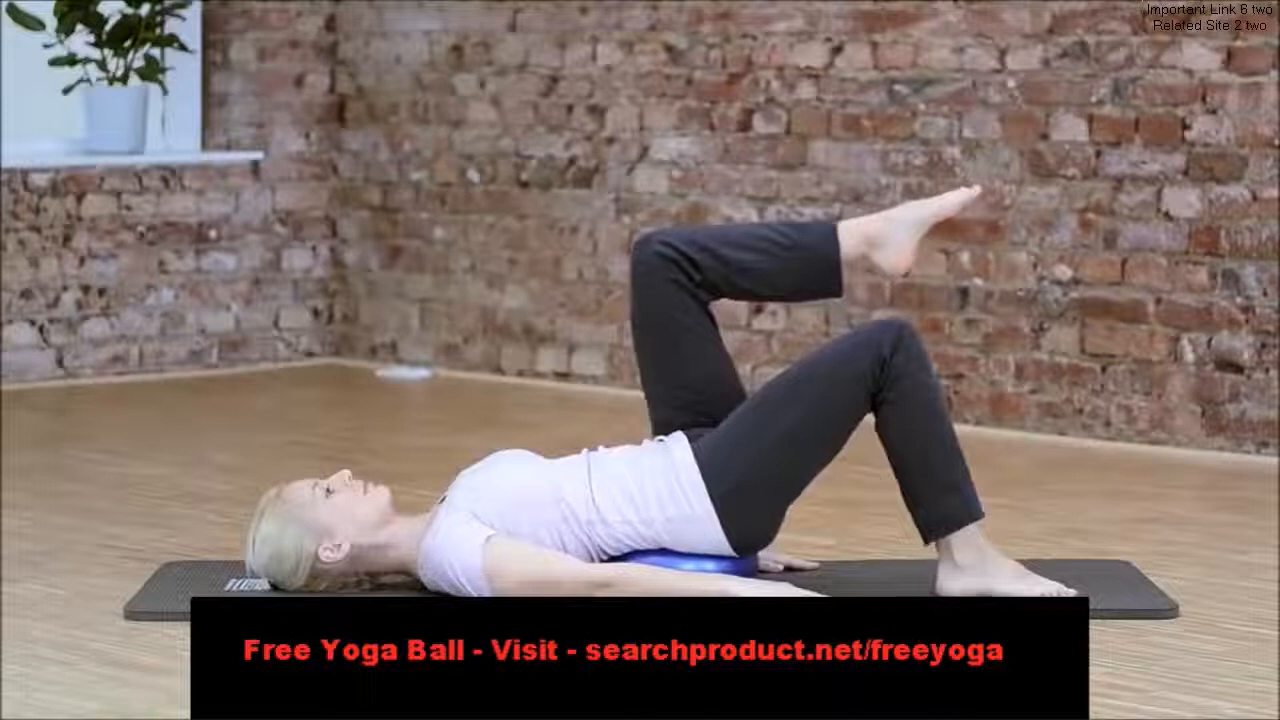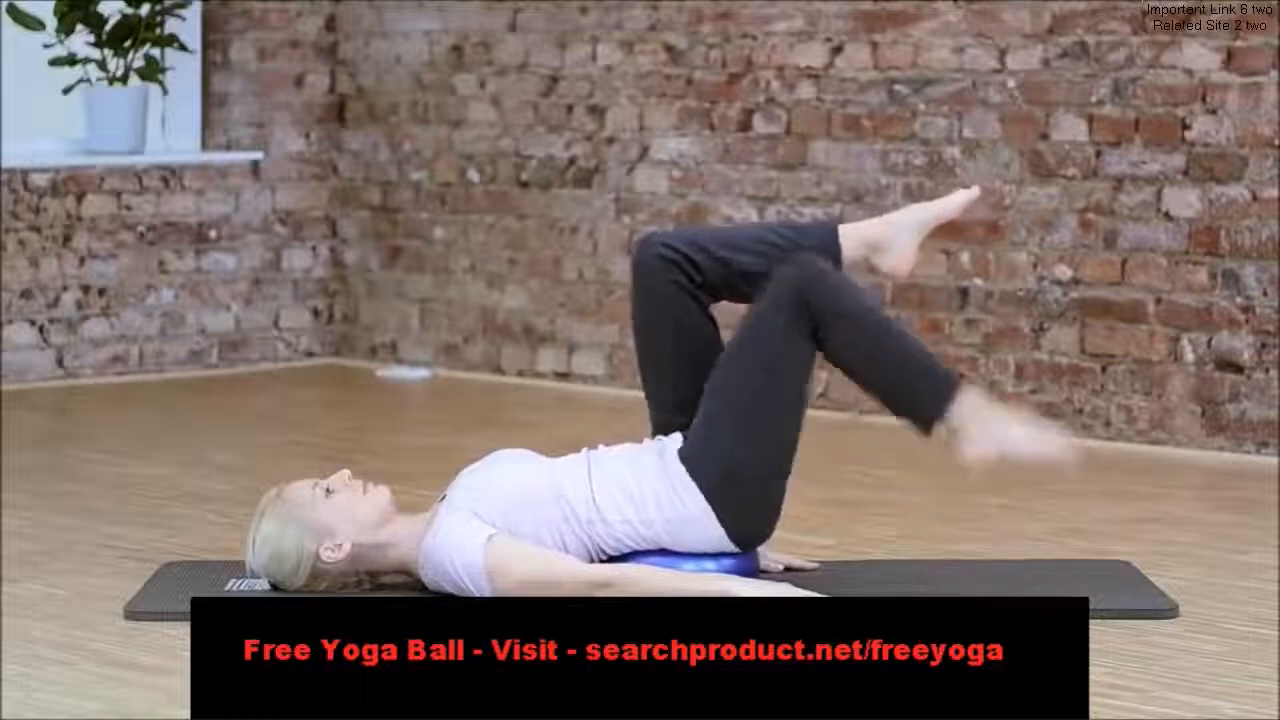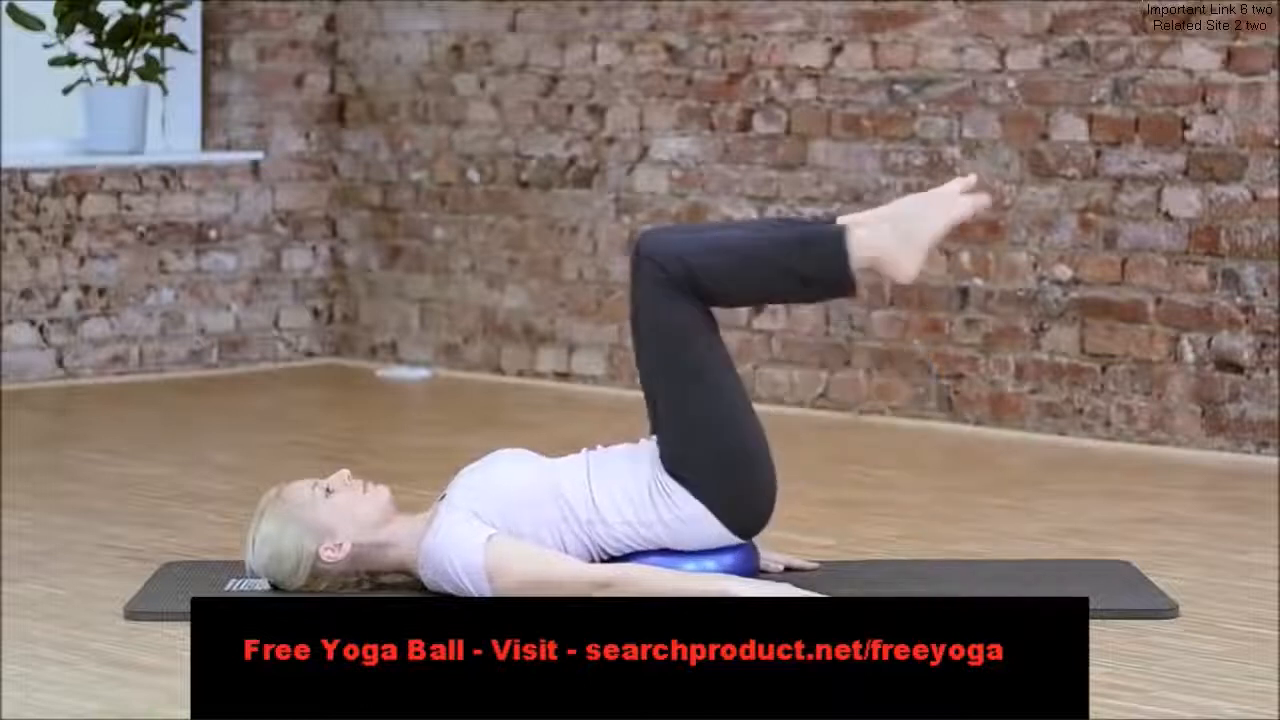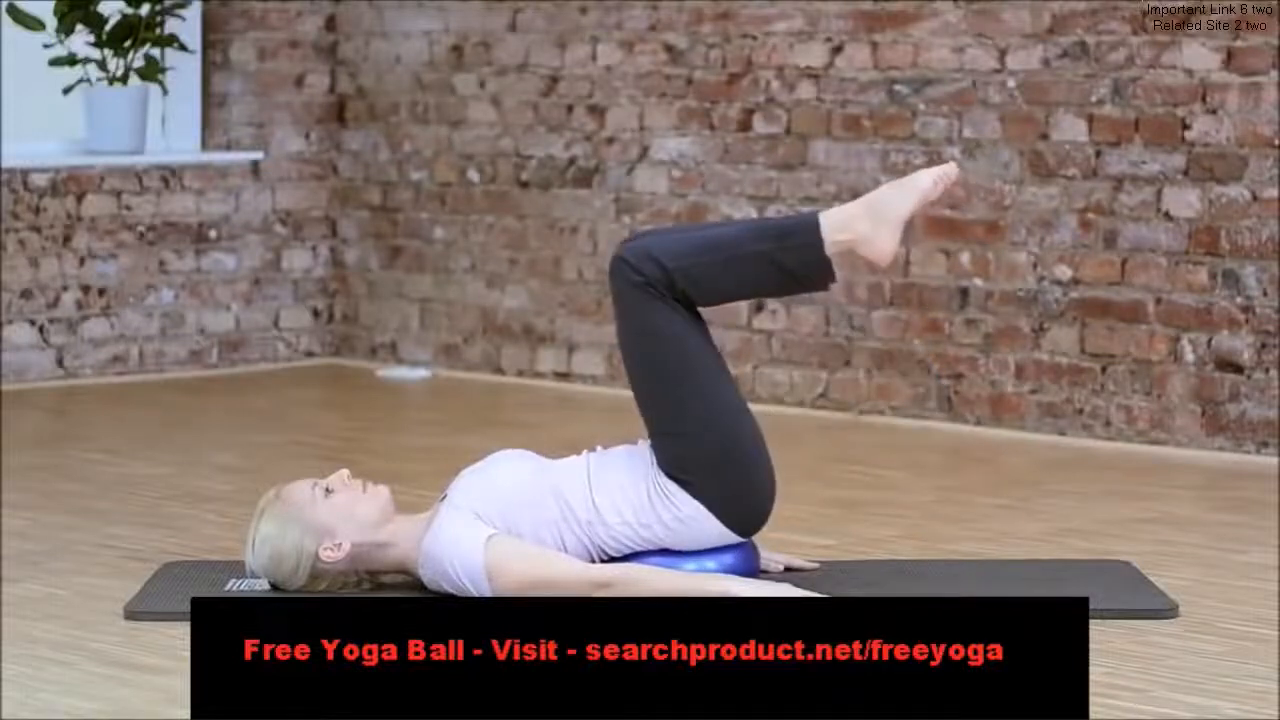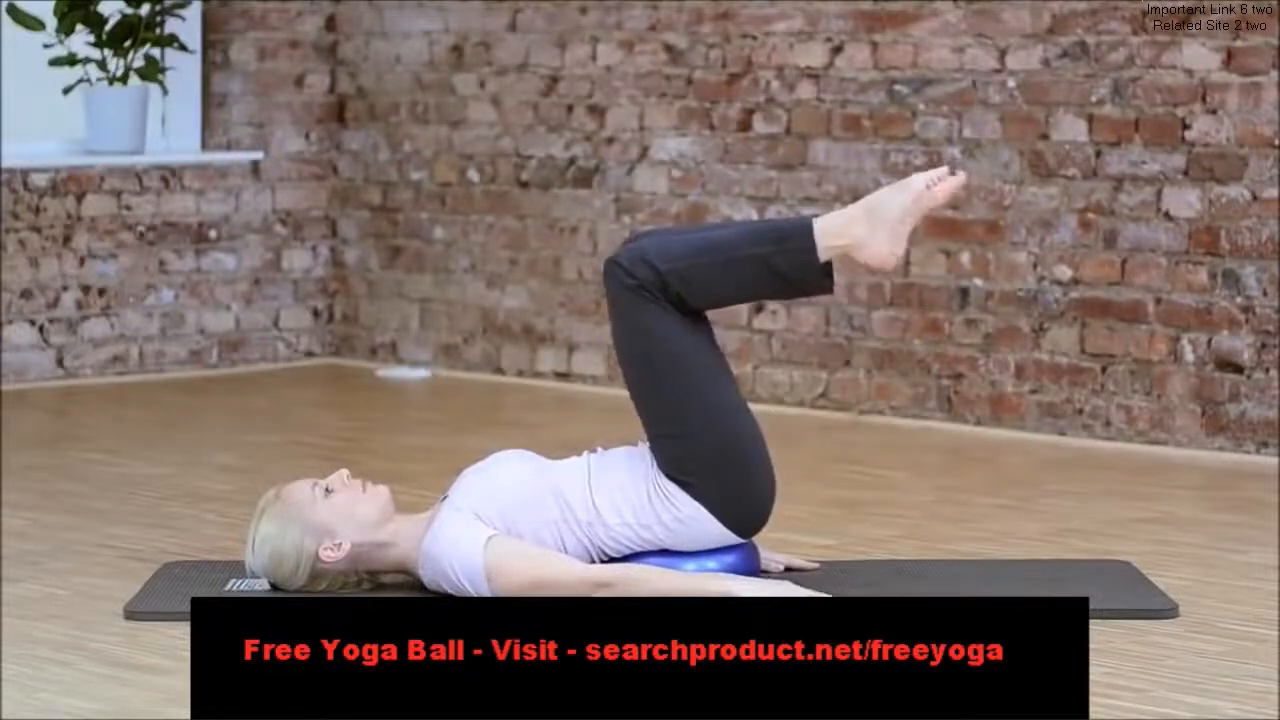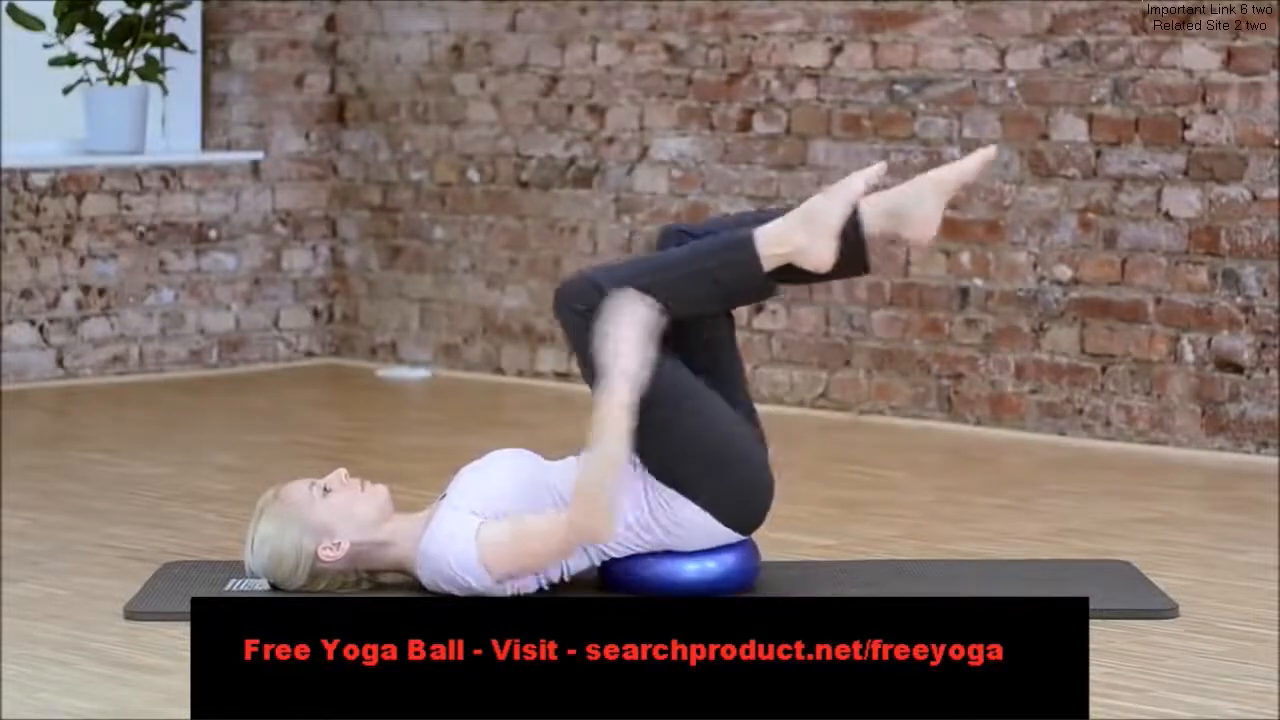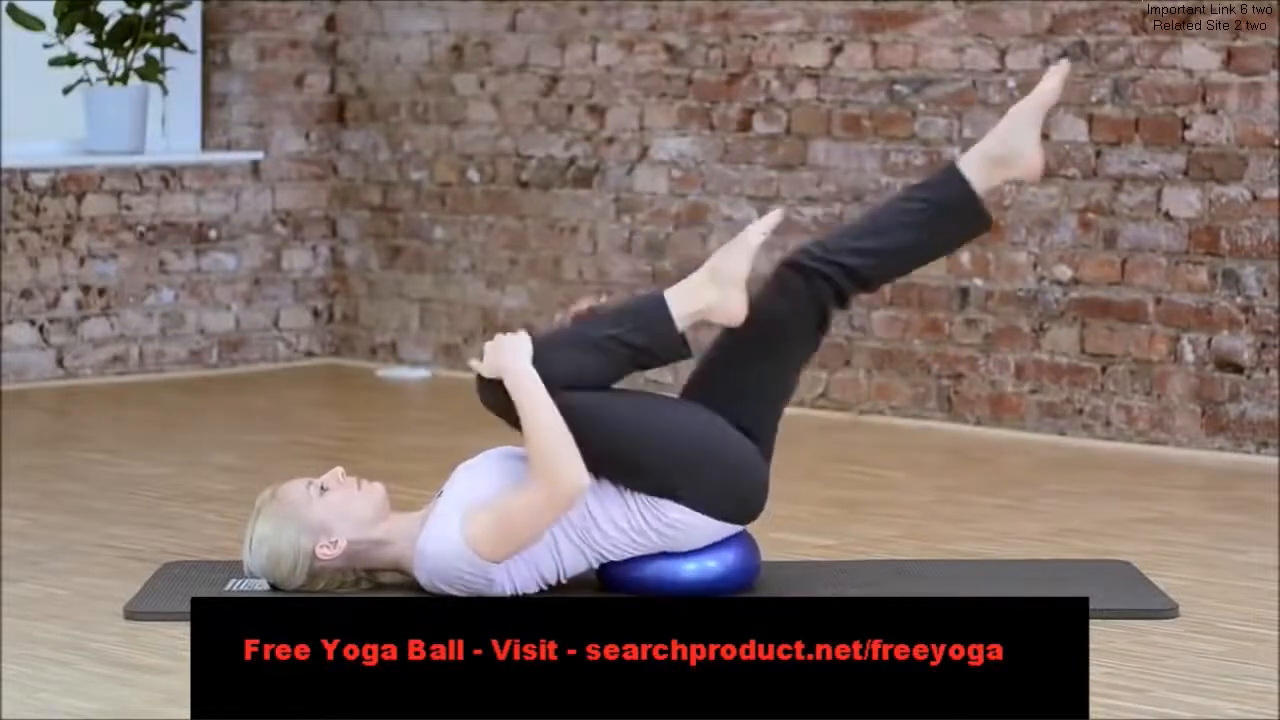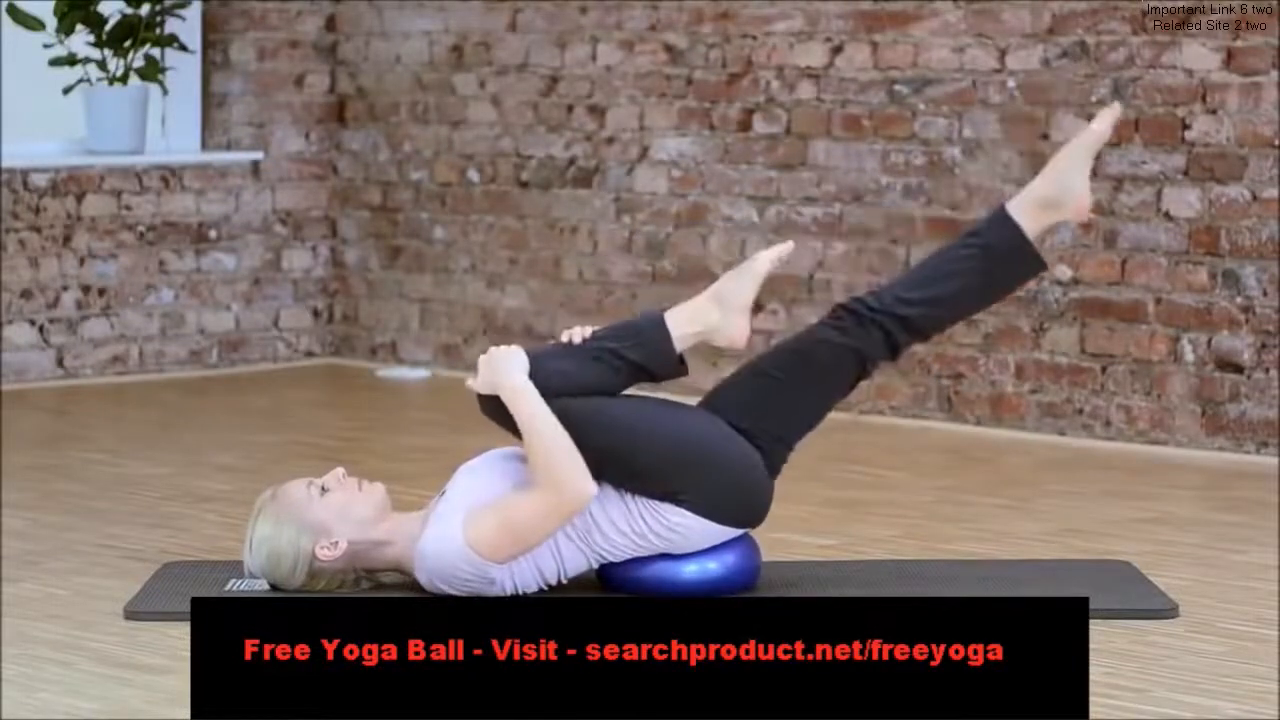
dt=0.5s
person 1, frame 1
left shoulder: (450, 517)
right shoulder: (448, 554)
right elbow: (600, 582)
right wrist: (748, 591)
left hip: (689, 463)
right hip: (717, 491)
left knee: (662, 256)
right knee: (887, 348)
left ankle: (866, 238)
right ankle: (965, 555)
person 1, frame 2
left shoulder: (449, 520)
right shoulder: (447, 554)
right elbow: (598, 583)
right wrist: (754, 591)
left hip: (681, 467)
right hip: (712, 490)
left knee: (662, 258)
right knee: (802, 284)
left ankle: (869, 240)
right ankle: (966, 417)
person 1, frame 3
left shoulder: (451, 517)
right shoulder: (446, 550)
right elbow: (599, 583)
right wrist: (748, 592)
left hip: (691, 490)
right hip: (710, 494)
left knee: (659, 257)
right knee: (662, 267)
left ankle: (871, 235)
right ankle: (872, 246)
person 1, frame 4
left shoulder: (449, 518)
right shoulder: (447, 554)
right elbow: (599, 583)
right wrist: (745, 591)
left hip: (694, 496)
right hip: (712, 493)
left knee: (647, 268)
right knee: (640, 269)
left ankle: (846, 231)
right ankle: (848, 229)
person 1, frame 5
left shoulder: (448, 519)
right shoulder: (446, 554)
right elbow: (599, 581)
right wrist: (742, 585)
left hip: (694, 495)
right hip: (711, 494)
left knee: (649, 258)
right knee: (635, 274)
left ankle: (843, 237)
right ankle: (845, 231)
person 1, frame 6
left shoulder: (448, 519)
right shoulder: (449, 554)
right elbow: (588, 523)
right wrist: (623, 381)
left hip: (693, 480)
right hip: (712, 493)
left knee: (682, 252)
right knee: (589, 296)
left ankle: (884, 215)
right ankle: (787, 241)
person 1, frame 7
left shoulder: (442, 521)
right shoulder: (447, 555)
right elbow: (565, 487)
left wrist: (558, 356)
right wrist: (520, 371)
left hip: (701, 468)
right hip: (713, 486)
left knee: (813, 273)
right knee: (511, 375)
left ankle: (990, 165)
right ankle: (697, 299)
person 1, frame 8
left shoulder: (448, 524)
right shoulder: (448, 555)
right elbow: (569, 492)
left wrist: (571, 375)
right wrist: (516, 384)
left hip: (710, 468)
right hip: (713, 490)
right knee: (507, 383)
left ankle: (1035, 209)
right ankle: (695, 319)
